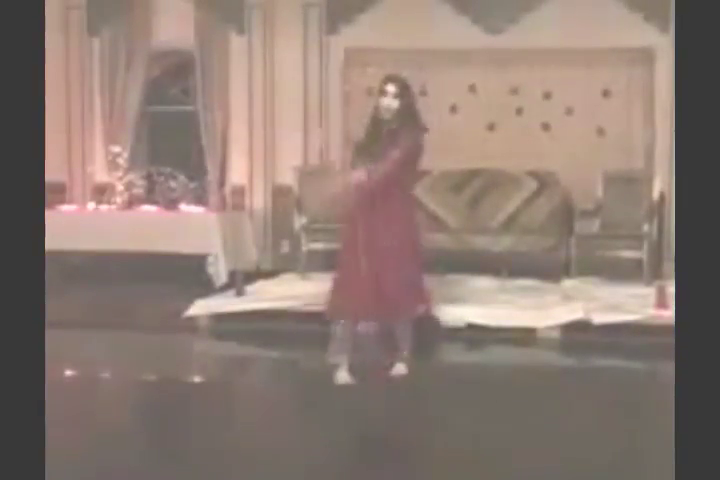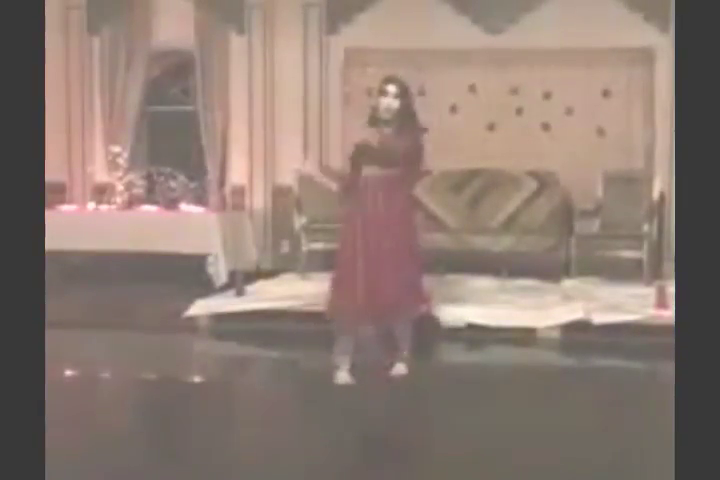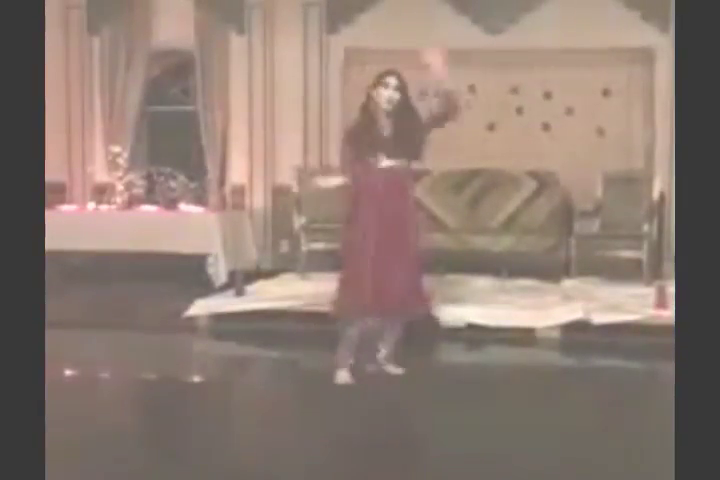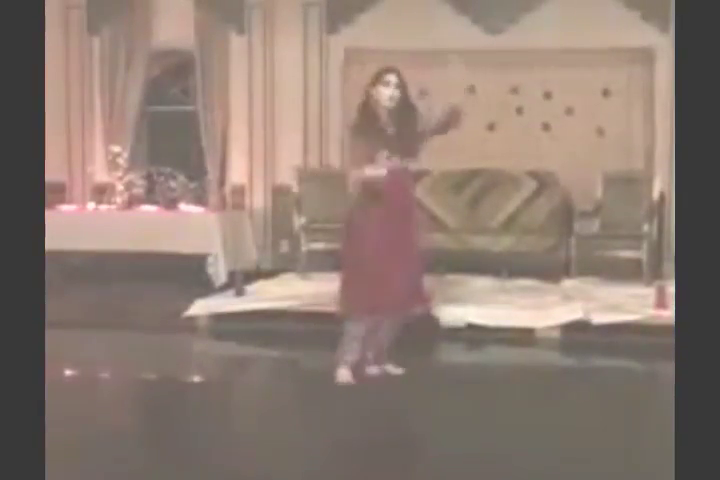
dt=0.1s
person 1, frame 1
left shoulder: (410, 134)
right shoulder: (371, 134)
left elbow: (392, 161)
right elbow: (357, 171)
left wrist: (362, 177)
left hip: (396, 219)
right hip: (363, 219)
left knee: (399, 289)
right knee: (354, 288)
left ankle: (402, 356)
right ankle: (341, 363)
person 1, frame 2
left shoulder: (409, 137)
right shoulder: (365, 140)
left elbow: (398, 150)
right elbow: (352, 183)
left wrist: (376, 139)
left hip: (395, 221)
right hip: (361, 221)
left knee: (398, 290)
right knee: (352, 291)
left ankle: (402, 357)
right ankle: (341, 364)
person 1, frame 3
left shoulder: (409, 128)
right shoulder: (357, 132)
left elbow: (447, 111)
right elbow: (351, 175)
left wrist: (440, 76)
right wrist: (343, 181)
left hip: (400, 217)
right hip: (367, 217)
left knee: (400, 288)
right knee: (361, 289)
left ankle: (385, 353)
right ankle: (343, 362)
person 1, frame 4
left shoulder: (407, 128)
right shoulder: (362, 130)
left elbow: (447, 122)
right elbow: (359, 171)
right wrist: (370, 172)
left hip: (401, 216)
right hip: (372, 216)
left knee: (401, 288)
right knee: (367, 289)
left ankle: (374, 358)
right ankle: (346, 362)
